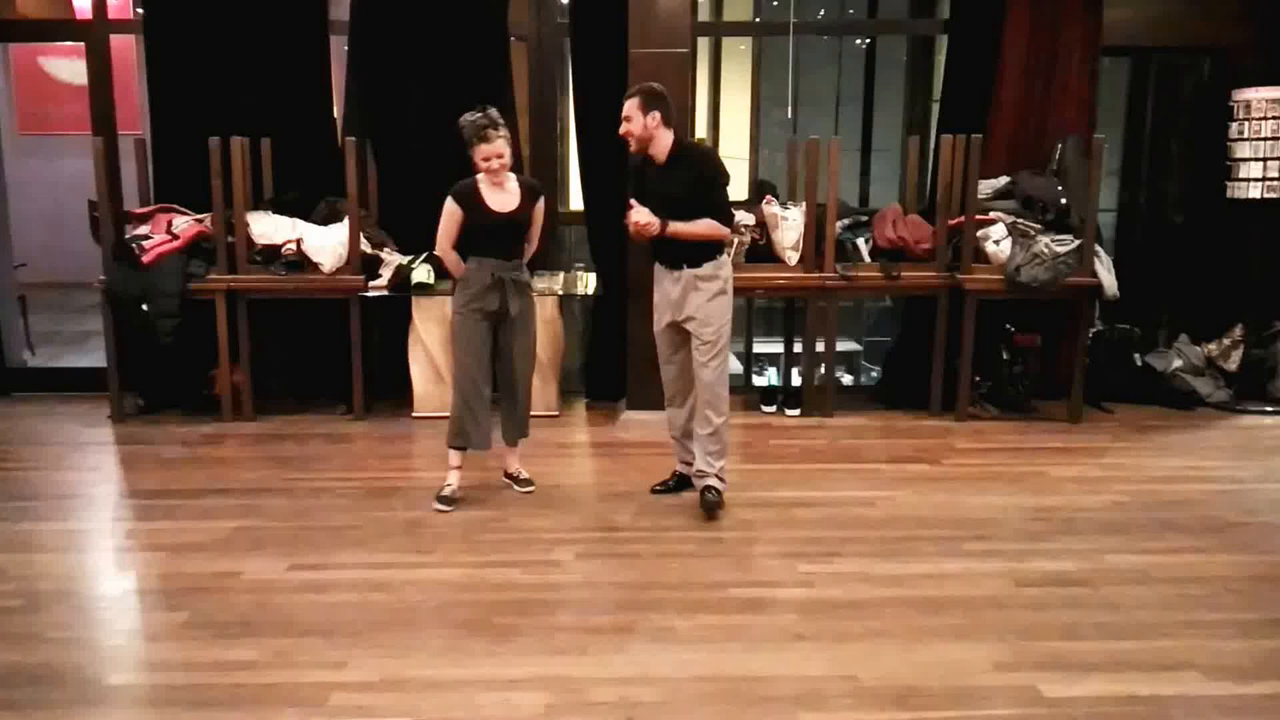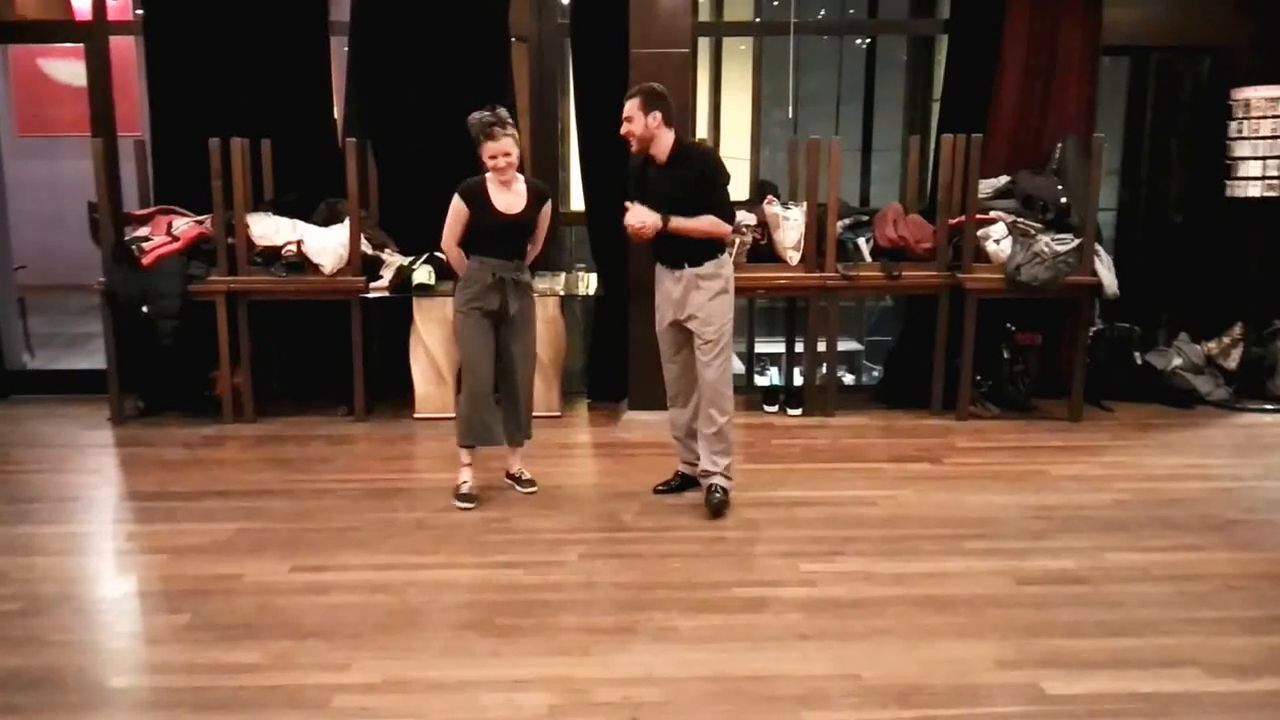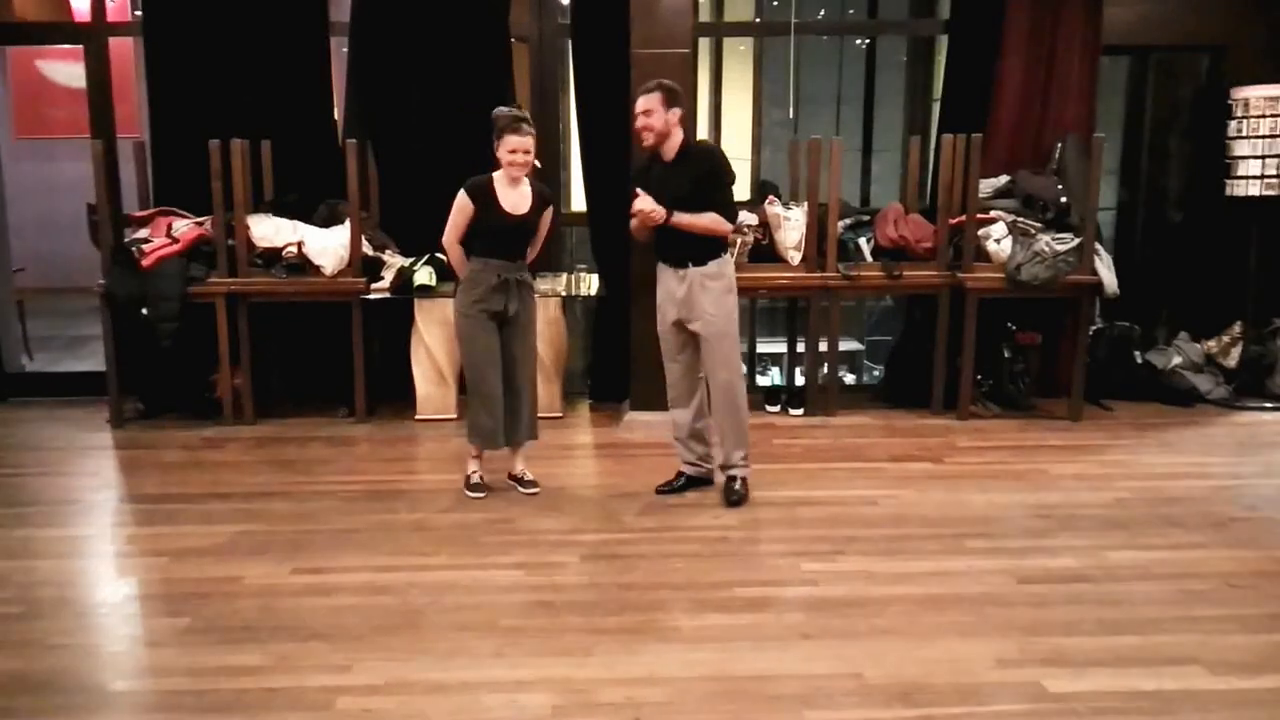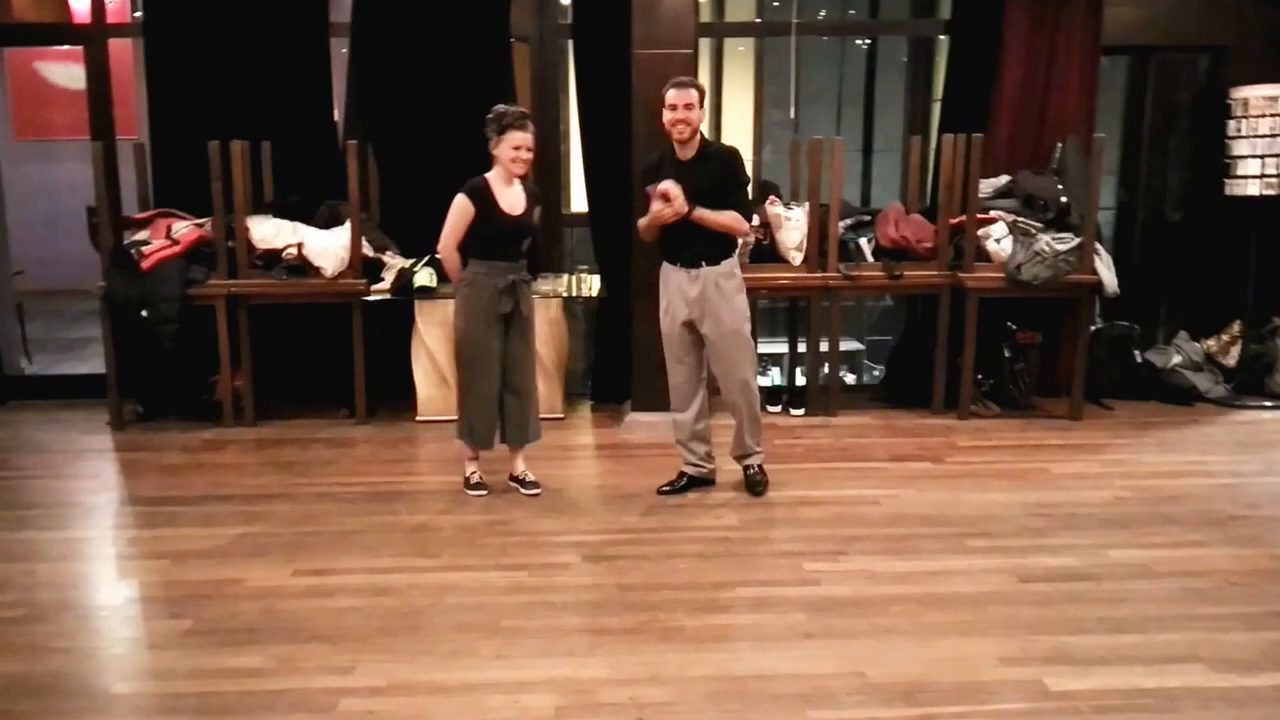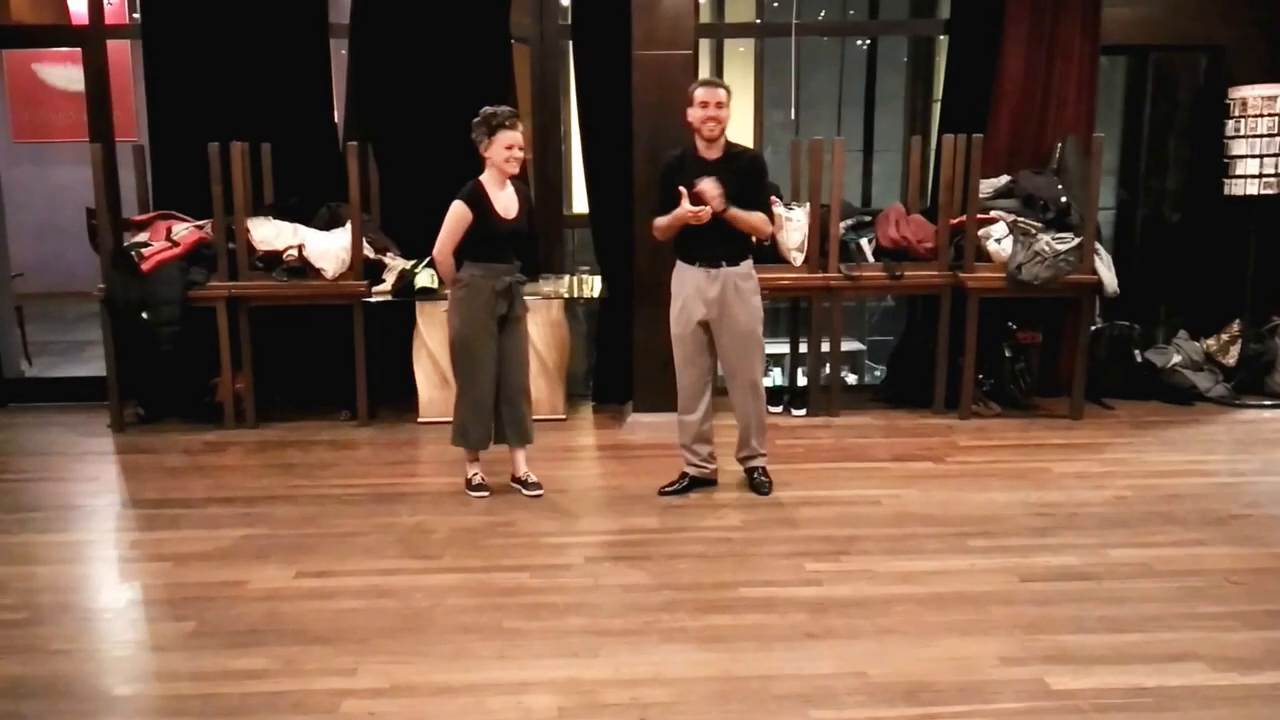
dt=0.2s
person 1, frame 1
left shoulder: (702, 160)
right shoulder: (641, 169)
left elbow: (723, 227)
left wrist: (663, 225)
right wrist: (637, 226)
left hip: (706, 277)
right hip: (665, 277)
left knee: (709, 377)
right knee: (674, 378)
left ankle: (710, 476)
right ankle: (687, 465)
person 1, frame 2
left shoulder: (702, 159)
right shoulder: (641, 169)
left elbow: (724, 225)
left wrist: (663, 221)
right wrist: (636, 225)
left hip: (707, 276)
right hip: (666, 277)
left knee: (713, 376)
right knee: (677, 377)
left ankle: (716, 474)
right ankle: (690, 465)
person 1, frame 3
left shoulder: (709, 159)
right shoulder: (645, 169)
left elbow: (724, 225)
left wrist: (666, 216)
right wrist: (639, 222)
left hip: (710, 276)
right hip: (668, 277)
left knee: (724, 374)
right knee: (680, 377)
left ankle: (735, 467)
right ankle: (695, 465)
person 1, frame 4
left shoulder: (726, 160)
right shoulder: (655, 167)
left elbow: (741, 225)
right elbow: (643, 232)
left wrist: (689, 207)
right wrist: (657, 215)
left hip: (720, 276)
right hip: (674, 278)
left knee: (737, 373)
right knee: (682, 378)
left ankle: (750, 457)
right ankle: (696, 465)
person 1, frame 5
left shoulder: (749, 162)
right shoulder: (674, 165)
left elbow: (765, 225)
right elbow: (658, 230)
left wrist: (724, 207)
right wrist: (685, 213)
left hip: (737, 277)
right hip: (689, 277)
left knee: (746, 375)
right knee: (691, 377)
left ankle: (754, 460)
right ankle: (698, 466)
person 2, frame 1
left shoulder: (531, 191)
right shoulder: (463, 194)
right elbow: (444, 248)
right wrist: (473, 280)
left hip: (517, 290)
right hip: (474, 292)
left knee: (517, 376)
right knee: (469, 379)
left ankle: (512, 462)
right ankle: (454, 472)
person 2, frame 2
left shoulder: (538, 193)
right shoulder: (469, 192)
right elbow: (450, 245)
right wrist: (476, 279)
left hip: (518, 291)
right hip: (476, 292)
left knee: (519, 376)
right knee: (477, 378)
left ankle: (514, 462)
right ankle: (466, 471)
person 2, frame 3
left shoulder: (542, 197)
right shoulder: (476, 189)
right elbow: (450, 242)
right wrist: (476, 281)
left hip: (519, 291)
right hip: (479, 292)
left knee: (521, 376)
right knee: (484, 378)
left ankle: (517, 463)
right ankle: (474, 462)
person 2, frame 4
left shoulder: (531, 195)
right shoulder: (475, 192)
right elbow: (446, 247)
right wrist: (469, 285)
left hip: (518, 291)
right hip: (481, 292)
left knee: (521, 378)
right knee: (481, 378)
left ankle: (517, 465)
right ankle: (471, 462)
person 2, frame 5
left shoulder: (522, 194)
right shoulder: (472, 196)
right elbow: (442, 253)
right wrist: (461, 289)
left hip: (512, 293)
right hip: (476, 296)
left knee: (516, 380)
right knee: (477, 381)
left ankle: (519, 465)
right ankle: (472, 465)
